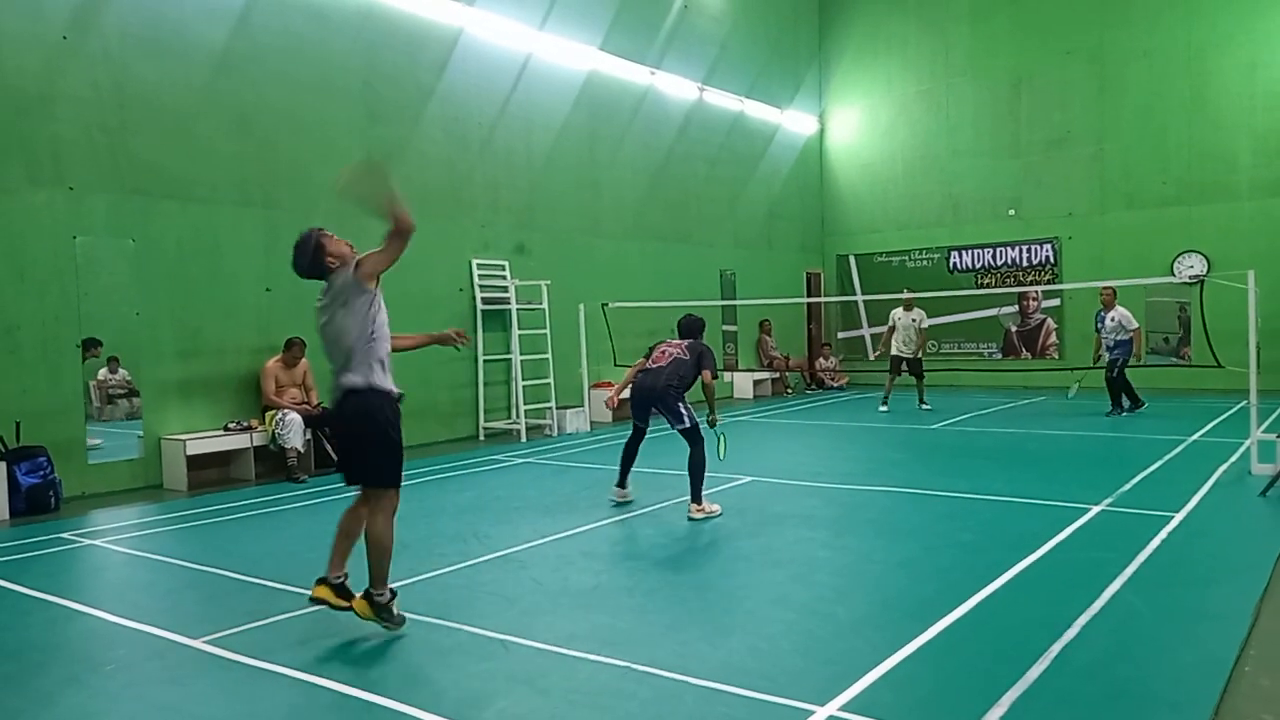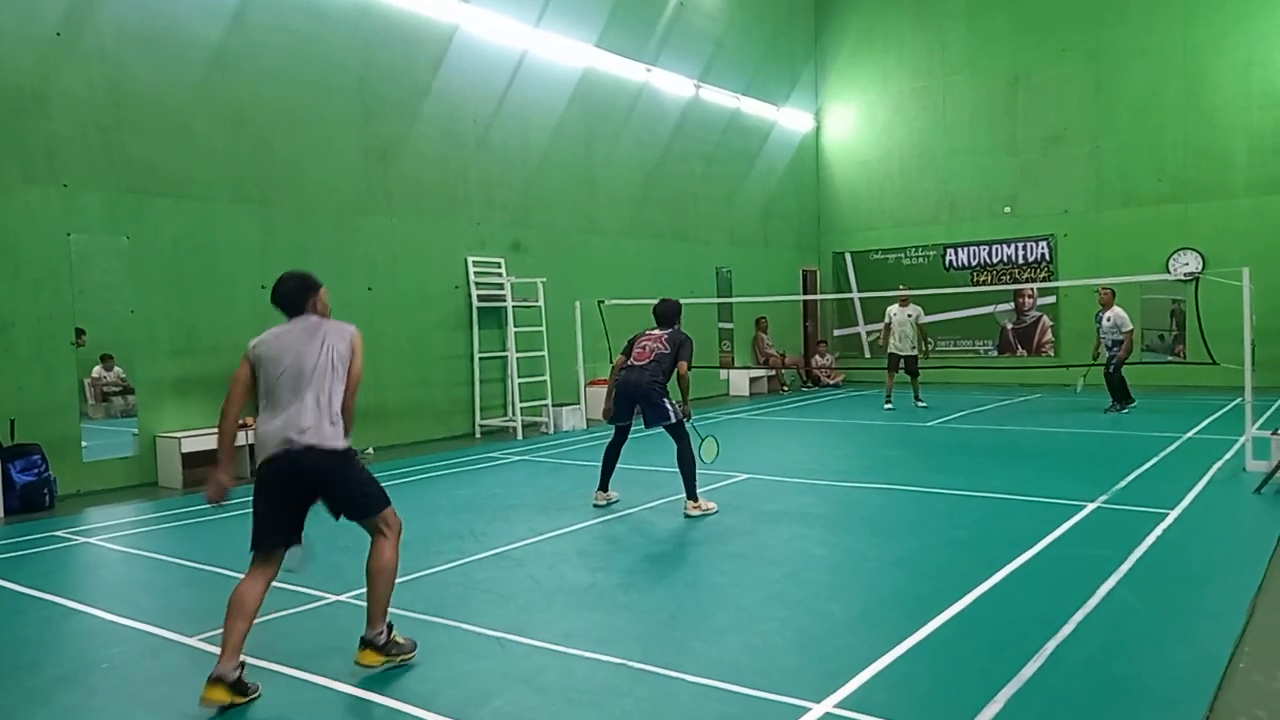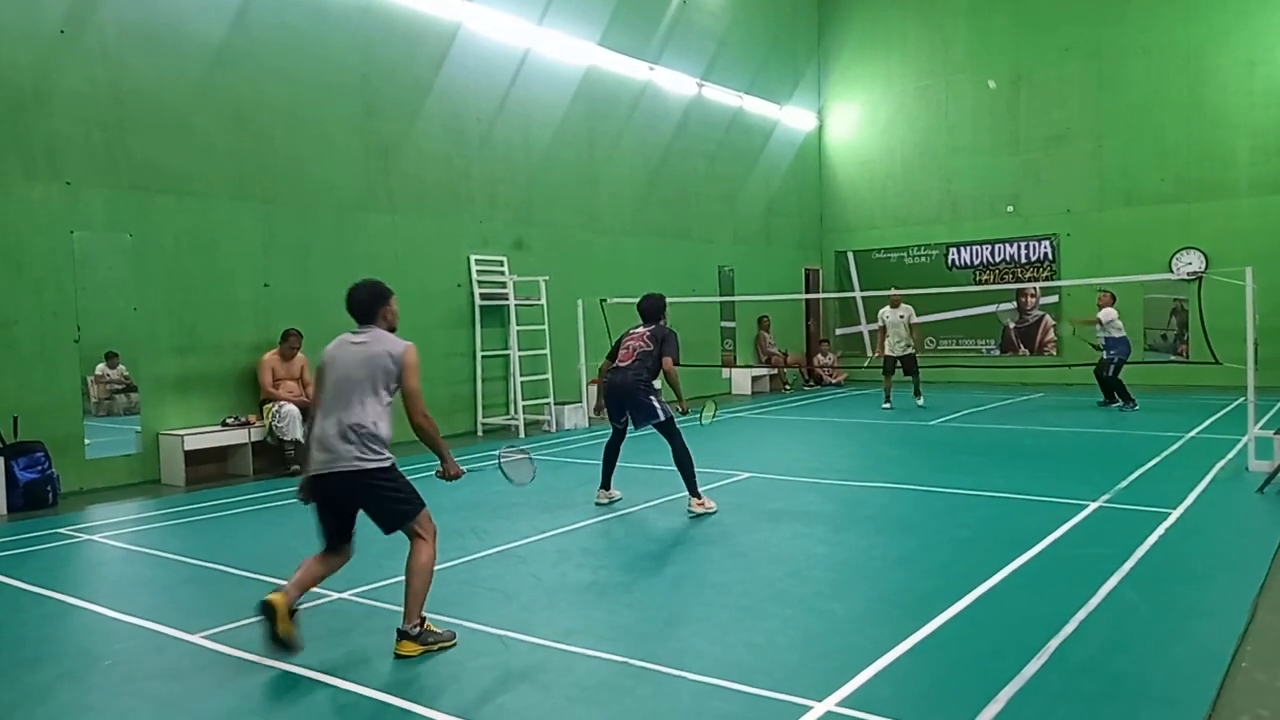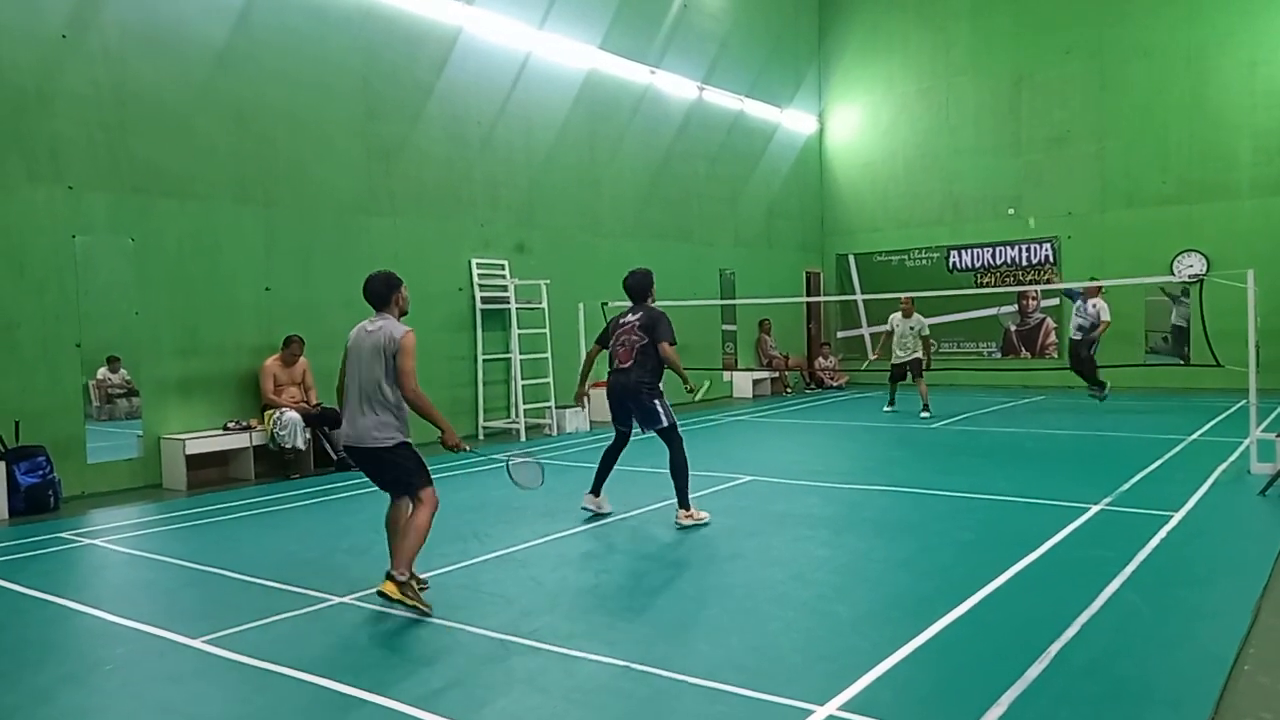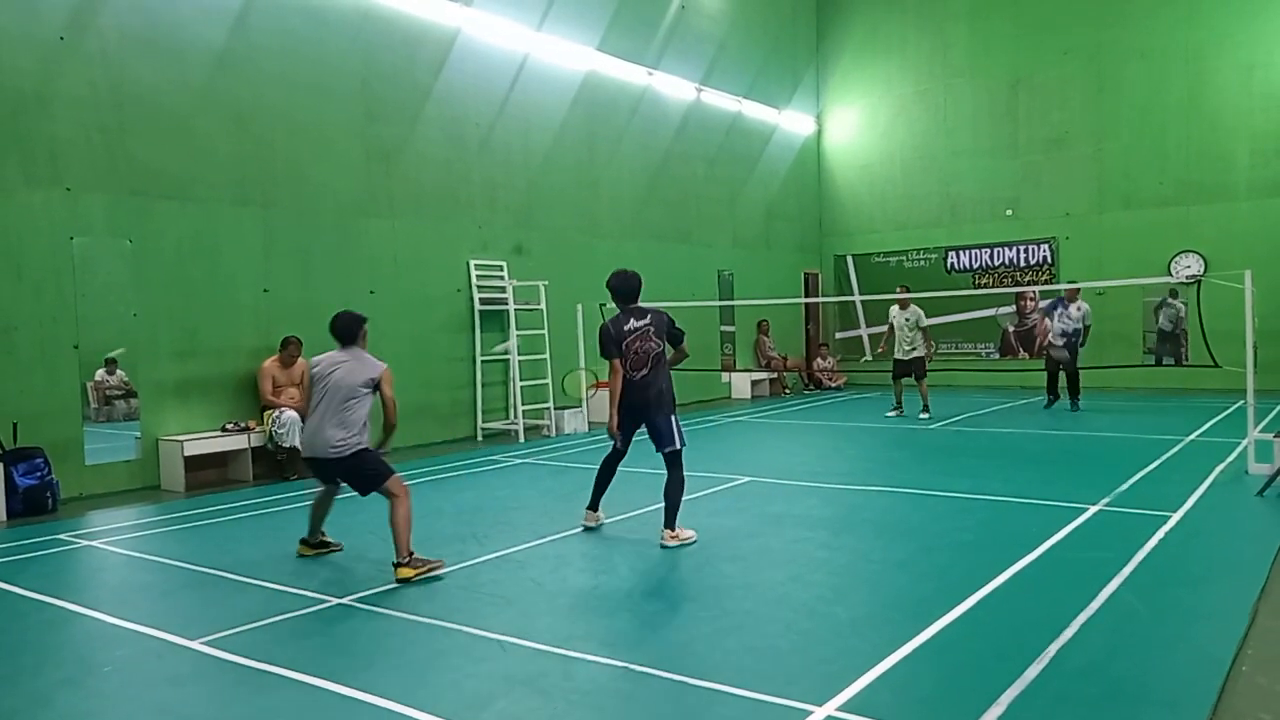
dt=0.4s
person 1, frame 1
left shoulder: (330, 304)
right shoulder: (354, 278)
left elbow: (381, 342)
right elbow: (401, 231)
left wrist: (436, 338)
left hip: (351, 404)
right hip: (370, 400)
left knee: (369, 496)
right knee: (382, 501)
left ankle: (332, 580)
right ankle: (378, 596)
person 1, frame 2
left shoulder: (259, 346)
right shoulder: (346, 334)
left elbow: (231, 410)
left wrist: (223, 468)
left hip: (276, 460)
right hip: (326, 452)
left knee: (262, 566)
right knee: (387, 526)
left ankle: (225, 675)
right ankle: (376, 639)
person 1, frame 3
left shoulder: (332, 350)
right shoulder: (401, 350)
left elbow: (315, 416)
right elbow: (419, 418)
left wrist: (310, 469)
right wrist: (446, 457)
left hip: (324, 468)
right hip: (368, 465)
left knee: (335, 551)
right knee: (423, 533)
left ankle: (284, 600)
right ankle: (412, 631)
person 1, frame 4
left shoulder: (355, 334)
right shoulder: (402, 335)
left elbow: (343, 389)
right elbow: (410, 394)
right wrist: (446, 428)
left hip: (356, 438)
right hip: (386, 439)
left knee: (400, 495)
right knee: (426, 501)
left ankle: (401, 573)
right ankle: (398, 577)
person 1, frame 5
left shoulder: (317, 363)
right shoulder: (378, 369)
left elbow: (309, 408)
right elbow: (390, 416)
right wrist: (382, 444)
left hip: (312, 449)
right hip: (346, 450)
left knee: (331, 486)
right knee: (399, 492)
left ankle: (313, 539)
right ankle: (405, 561)
person 2, frame 1
left shoulder: (661, 345)
right shoulder: (702, 349)
left elbow: (637, 367)
right elbow: (707, 380)
left wrist: (616, 392)
right wrist: (712, 412)
left hip: (640, 386)
right hip: (666, 390)
left knee: (637, 435)
right knee: (696, 442)
left ankle: (621, 489)
right ankle: (697, 504)
person 2, frame 2
left shoulder: (640, 336)
right shoulder: (681, 338)
left elbow: (616, 366)
right elbow: (682, 371)
left wrist: (608, 401)
right wrist: (685, 403)
left hip: (623, 383)
right hip: (650, 386)
left knee: (619, 437)
right knee: (682, 439)
left ankle: (602, 492)
right ankle: (693, 502)
person 2, frame 3
left shoulder: (628, 334)
right shoulder: (666, 333)
left elbow: (603, 367)
right elbow: (667, 367)
left wrist: (600, 399)
right wrist: (681, 400)
left hip: (611, 384)
right hip: (636, 385)
left knee: (617, 434)
right knee: (674, 437)
left ankle: (604, 490)
right ankle: (696, 499)
person 2, frame 4
left shoulder: (616, 320)
right shoulder: (656, 316)
left elbow: (592, 352)
right elbow: (666, 352)
left wrist: (582, 385)
right wrist: (686, 379)
left hip: (616, 386)
right hip: (643, 388)
left knee: (620, 441)
right knee: (674, 442)
left ankle: (594, 496)
right ankle: (685, 510)
person 2, frame 5
left shoulder: (609, 328)
right shoulder: (660, 318)
left elbow: (616, 371)
right elbow: (682, 352)
left wrist: (613, 414)
left hip: (628, 401)
right hip: (659, 399)
left knee: (617, 453)
right knee: (674, 464)
left ankle: (592, 512)
right ankle: (670, 531)
